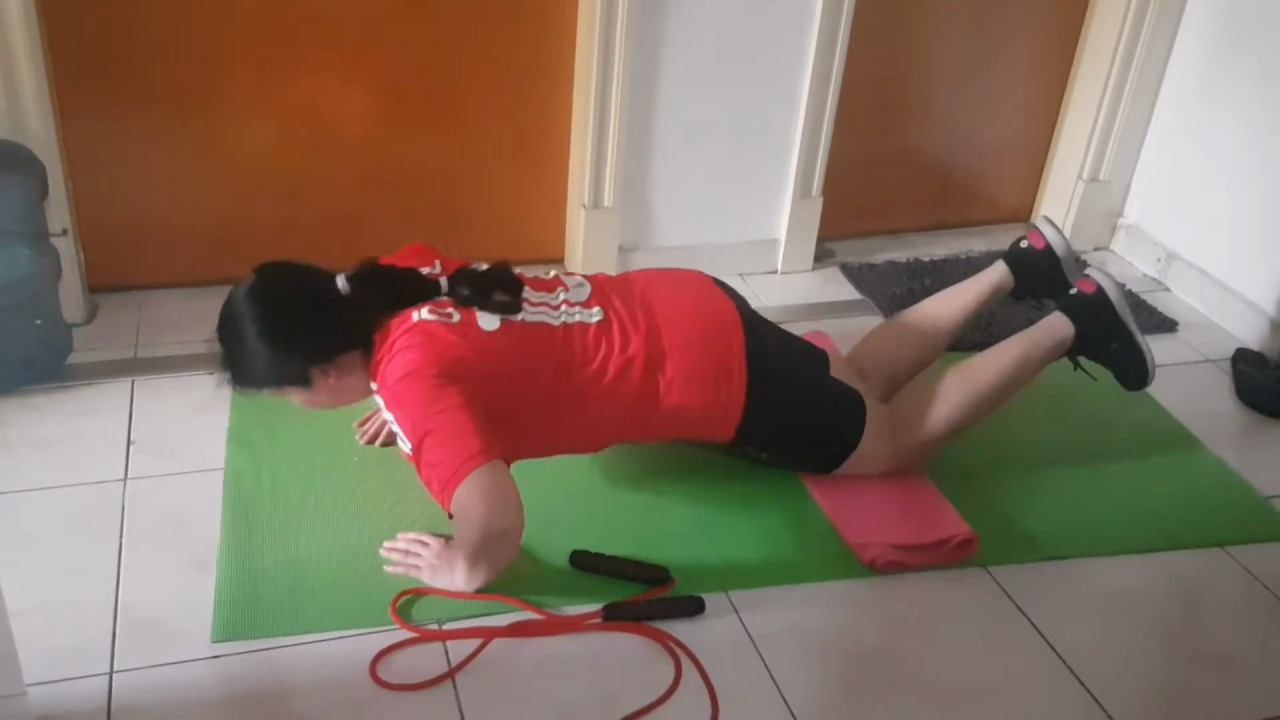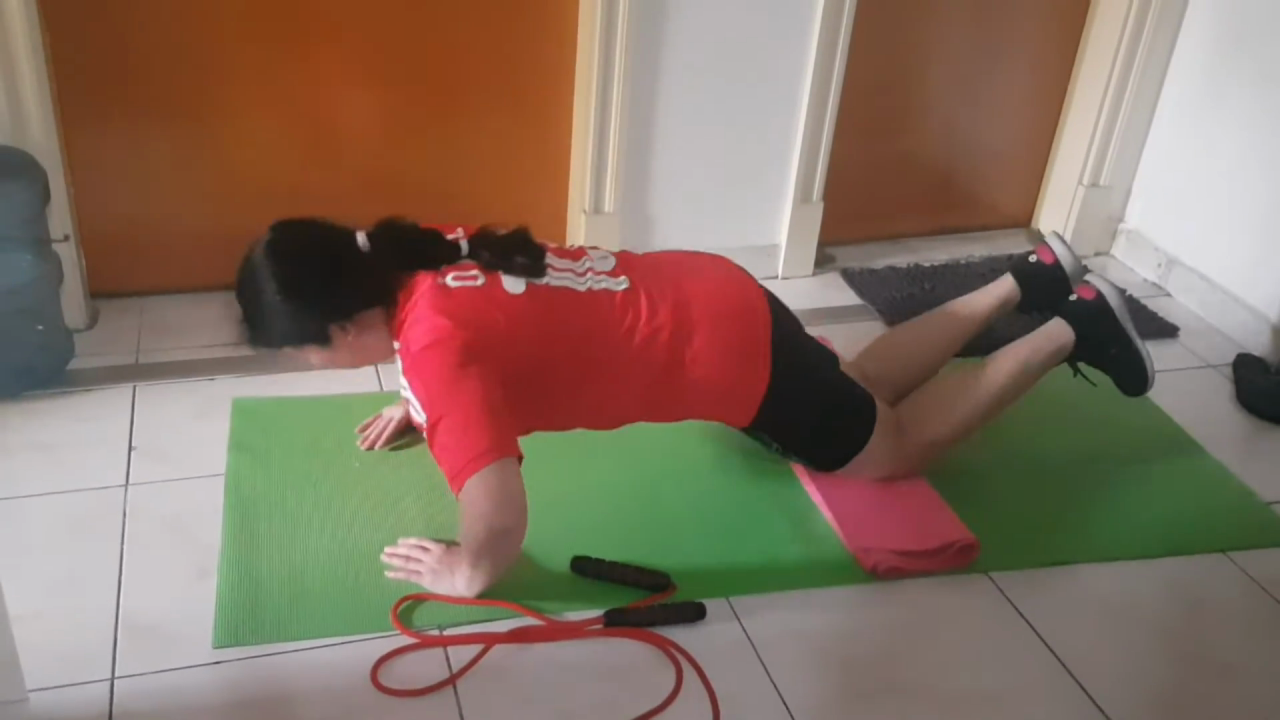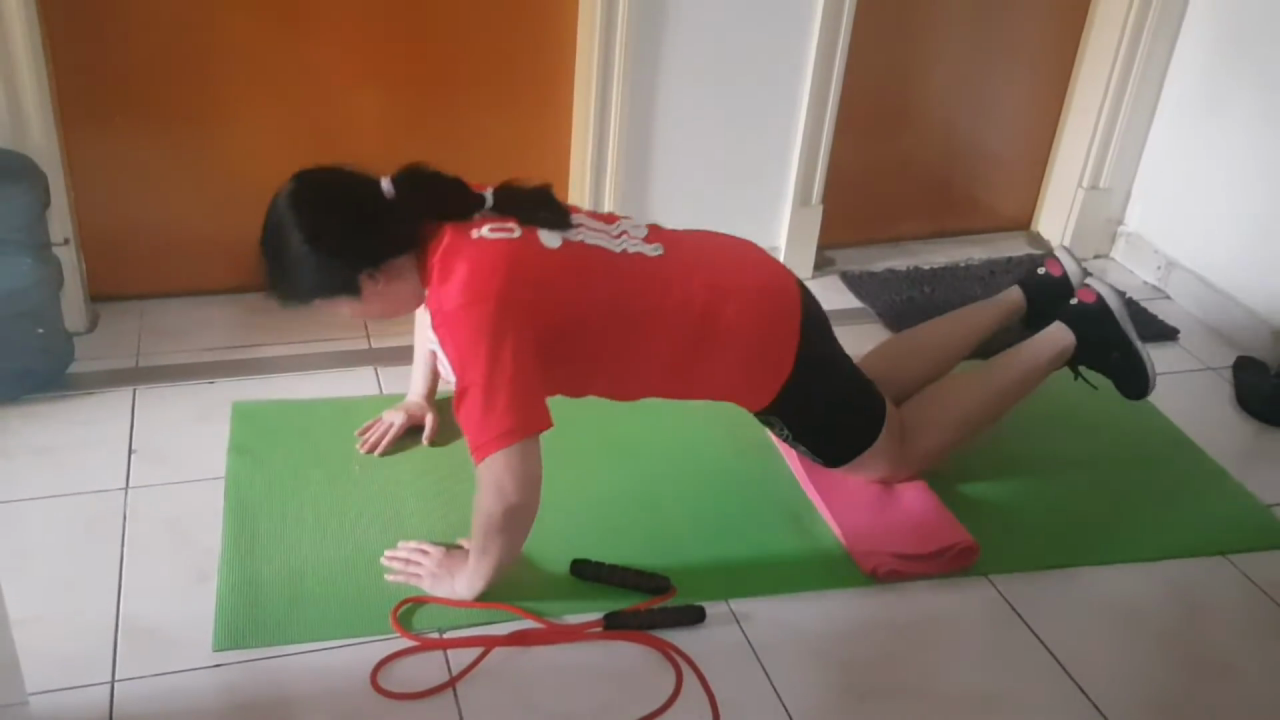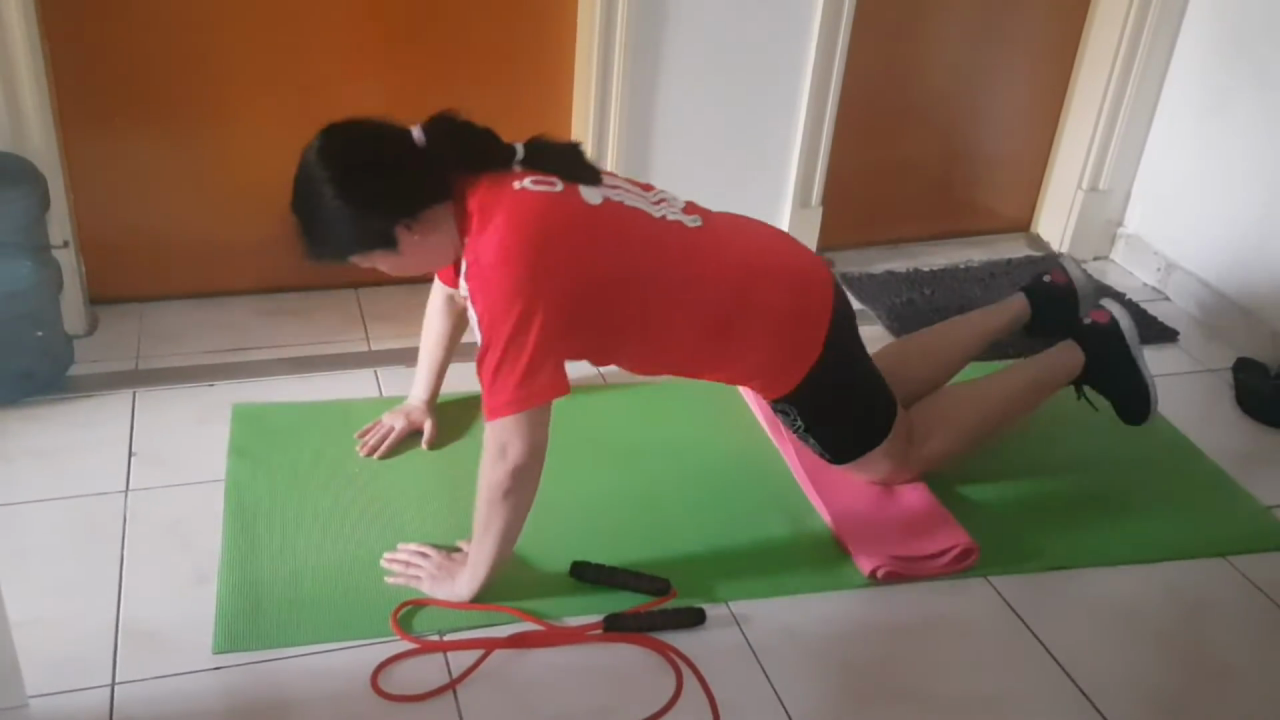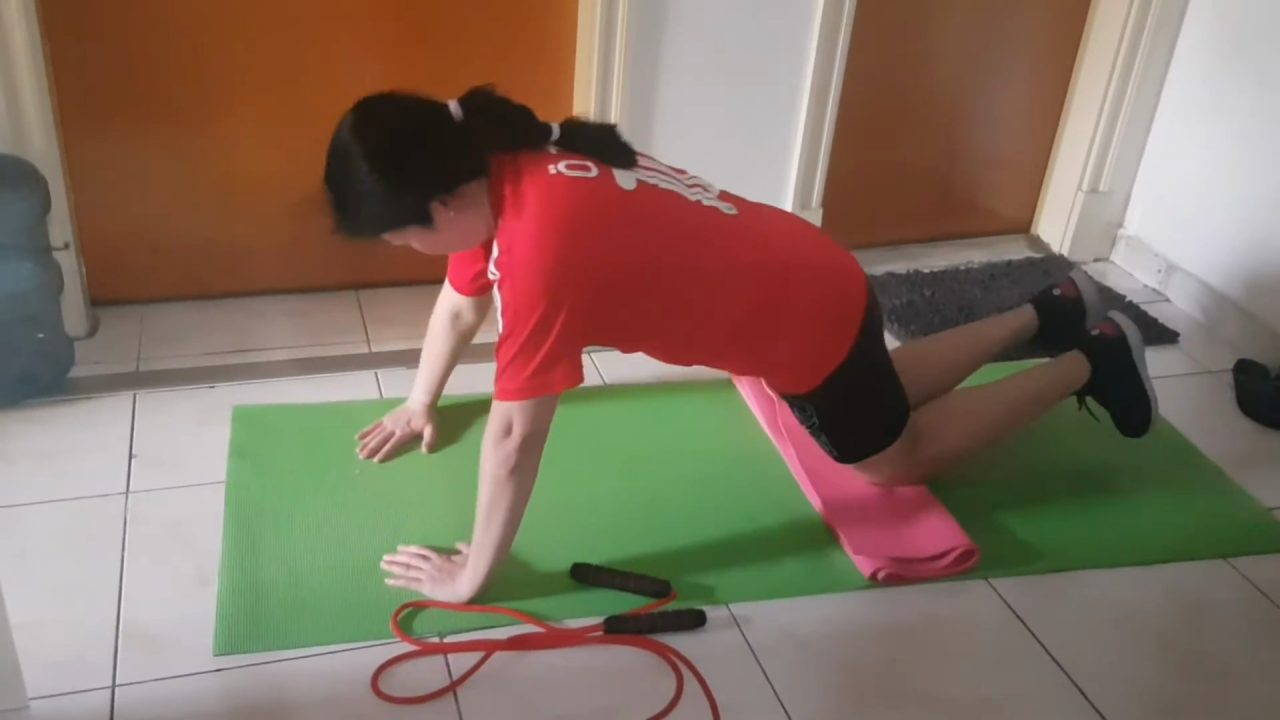
dt=0.2s
person 1, frame 1
left shoulder: (408, 380)
right shoulder: (386, 290)
left elbow: (495, 516)
left wrist: (463, 569)
left hip: (704, 374)
right hip: (681, 311)
left knee: (892, 440)
right knee: (862, 381)
left ankle: (1070, 323)
right ankle: (1020, 267)
person 1, frame 2
left shoulder: (433, 346)
right shoulder: (409, 258)
left elbow: (500, 514)
left wrist: (466, 574)
right wrist: (420, 403)
left hip: (726, 352)
right hip: (704, 294)
left knee: (896, 446)
right knee: (864, 386)
left ankle: (1069, 329)
right ankle: (1027, 281)
person 1, frame 3
left shoulder: (471, 301)
right shoulder: (438, 220)
left elbow: (512, 490)
left wrist: (470, 573)
right wrist: (419, 397)
left hip: (754, 332)
right hip: (730, 279)
left knee: (897, 452)
right knee: (872, 393)
left ankle: (1068, 333)
right ankle: (1032, 293)
person 1, frame 4
left shoulder: (508, 251)
right shoulder: (470, 182)
left elbow: (516, 453)
right elbow: (451, 288)
left wrist: (470, 572)
right wrist: (419, 400)
left hip: (783, 317)
right hip: (760, 273)
left knee: (899, 455)
right knee: (881, 396)
left ankle: (1077, 351)
right ankle: (1037, 302)
person 1, frame 5
left shoulder: (541, 233)
right shoulder: (501, 173)
left elbow: (516, 429)
right elbow: (461, 295)
left wrist: (472, 572)
right wrist: (418, 406)
left hip: (815, 314)
right hip: (795, 272)
left knee: (903, 457)
right knee: (889, 399)
left ankle: (1084, 362)
right ankle: (1047, 314)
